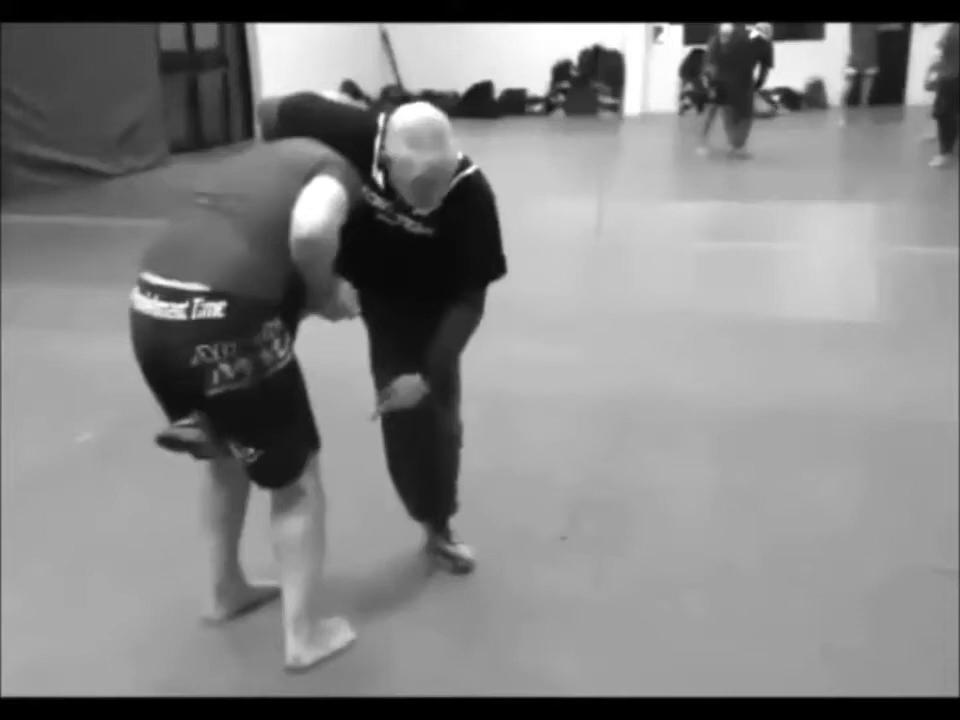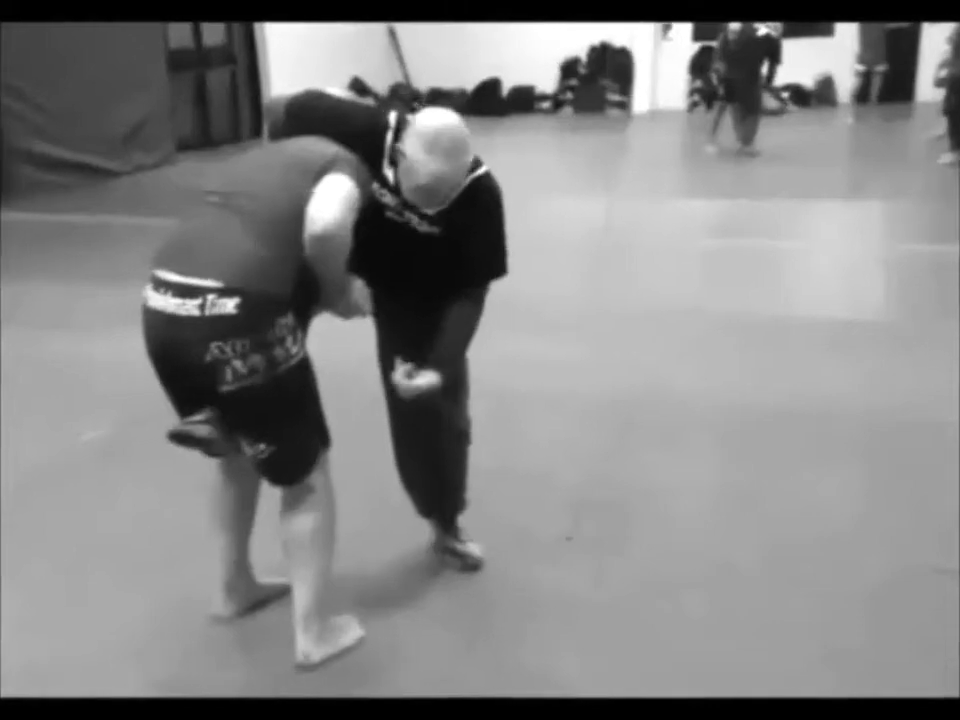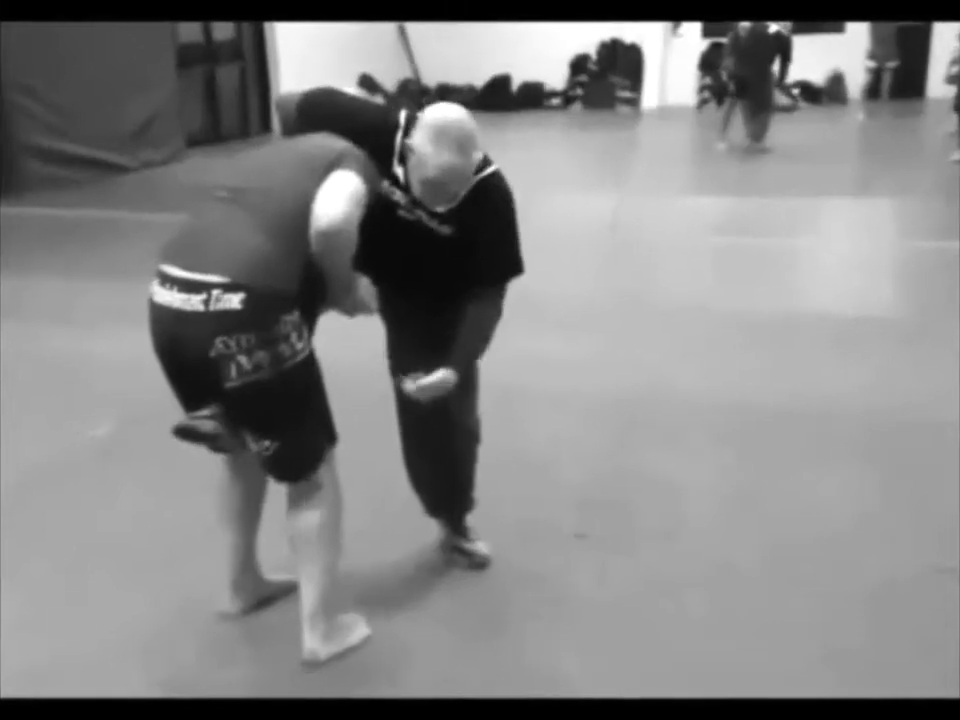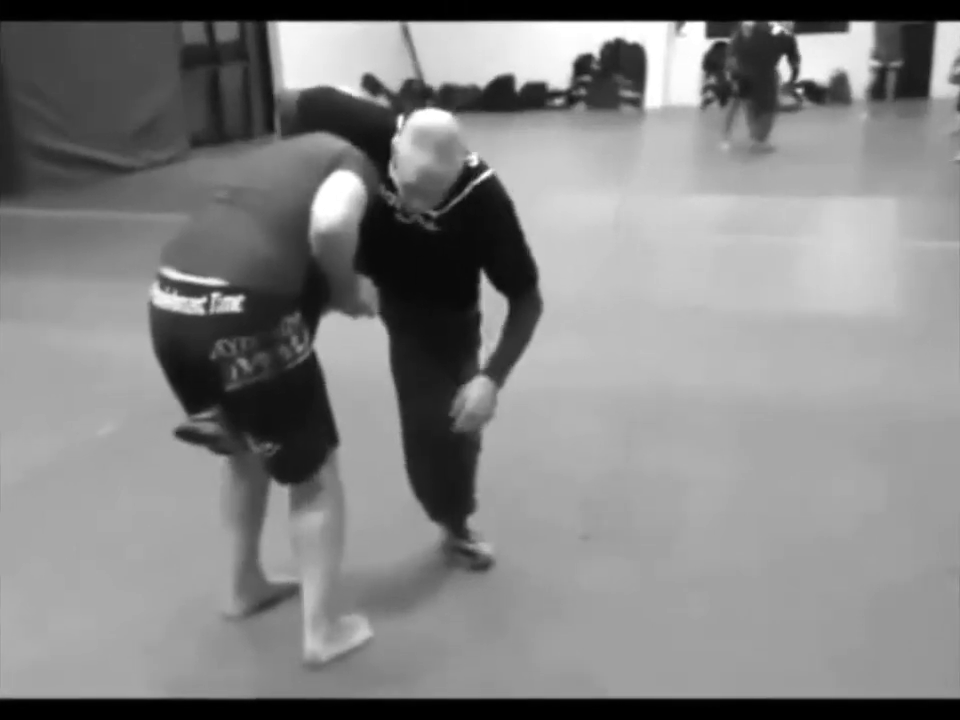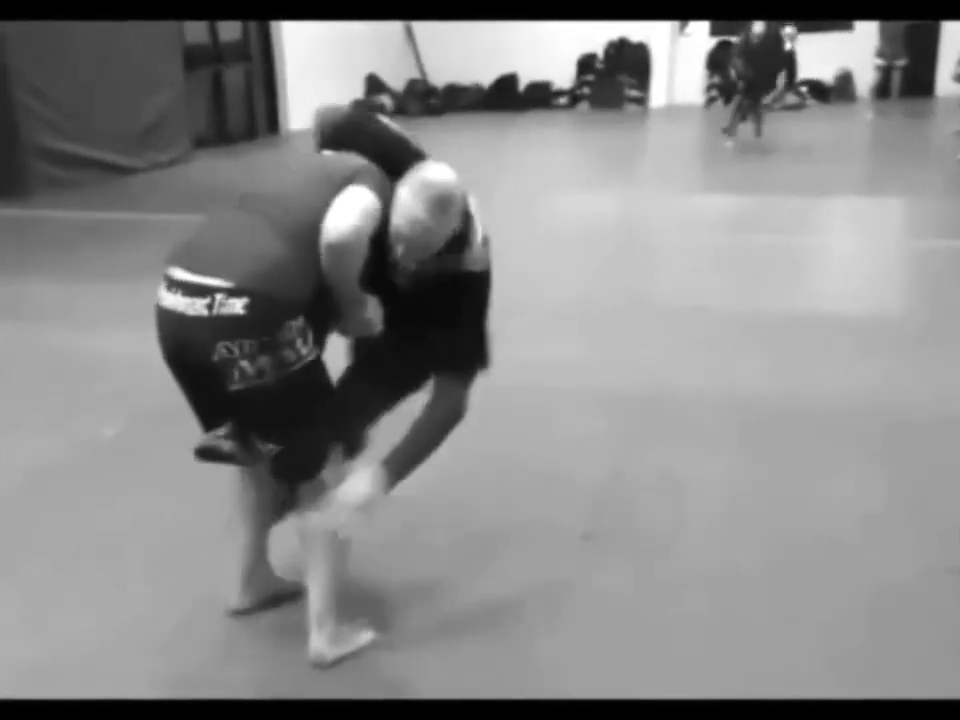
dt=0.4s
person 1, frame 1
left shoulder: (248, 160)
right shoulder: (332, 166)
right elbow: (309, 231)
left wrist: (305, 291)
right wrist: (325, 292)
left hip: (151, 308)
right hip: (223, 318)
left knee: (226, 454)
right knee: (295, 475)
left ankle: (225, 589)
right ankle: (304, 634)
person 1, frame 2
left shoulder: (257, 157)
right shoulder: (342, 164)
right elbow: (324, 228)
left wrist: (318, 289)
right wrist: (337, 290)
left hip: (163, 305)
right hip: (235, 313)
left knee: (237, 451)
right knee: (305, 472)
left ankle: (234, 587)
right ankle: (313, 632)
person 1, frame 3
left shoulder: (270, 154)
right shoulder: (351, 161)
right elbow: (330, 223)
left wrist: (324, 285)
right wrist: (344, 287)
left hip: (169, 300)
right hip: (240, 310)
left knee: (243, 448)
right knee: (311, 469)
left ankle: (242, 584)
right ankle: (320, 629)
person 1, frame 4
left shoulder: (276, 153)
right shoulder: (352, 162)
right elbow: (329, 225)
left wrist: (328, 287)
right wrist: (346, 287)
left hip: (169, 301)
right hip: (241, 312)
left knee: (246, 449)
right knee: (313, 471)
left ankle: (244, 586)
right ankle: (322, 631)
person 1, frame 5
left shoulder: (319, 169)
right shoulder: (371, 183)
right elbow: (340, 235)
left wrist: (340, 306)
right wrist: (353, 303)
left hip: (174, 302)
right hip: (243, 314)
left knee: (260, 448)
right knee: (317, 469)
left ankle: (252, 581)
right ankle: (328, 633)
person 2, frame 1
left shoulder: (471, 194)
right shoulder: (351, 135)
left elbow: (470, 299)
right elbow: (273, 112)
left wrist: (427, 374)
left hip: (417, 299)
right hip: (338, 263)
left knee: (428, 409)
left ankle: (437, 527)
person 2, frame 2
left shoulder: (480, 195)
right shoulder: (362, 132)
left elbow: (470, 295)
right elbow: (285, 110)
left wrist: (440, 367)
left hip: (422, 296)
right hip: (343, 258)
left knee: (433, 405)
left ankle: (445, 525)
person 2, frame 3
left shoulder: (490, 195)
right shoulder: (372, 131)
left elbow: (487, 295)
right elbow: (295, 107)
left wrist: (456, 368)
left hip: (434, 298)
right hip: (354, 258)
left knee: (445, 407)
left ankle: (454, 523)
person 2, frame 4
left shoulder: (484, 200)
right shoulder: (369, 132)
left elbow: (527, 302)
right elbow: (294, 104)
left wrist: (491, 379)
left hip: (438, 306)
right hip: (355, 263)
left knee: (445, 416)
left ankle: (455, 524)
person 2, frame 5
left shoulder: (464, 274)
right shoulder: (384, 157)
left elbow: (452, 399)
right elbow: (331, 121)
left wrist: (382, 475)
left hip: (414, 327)
right hip: (362, 288)
left knee: (344, 412)
